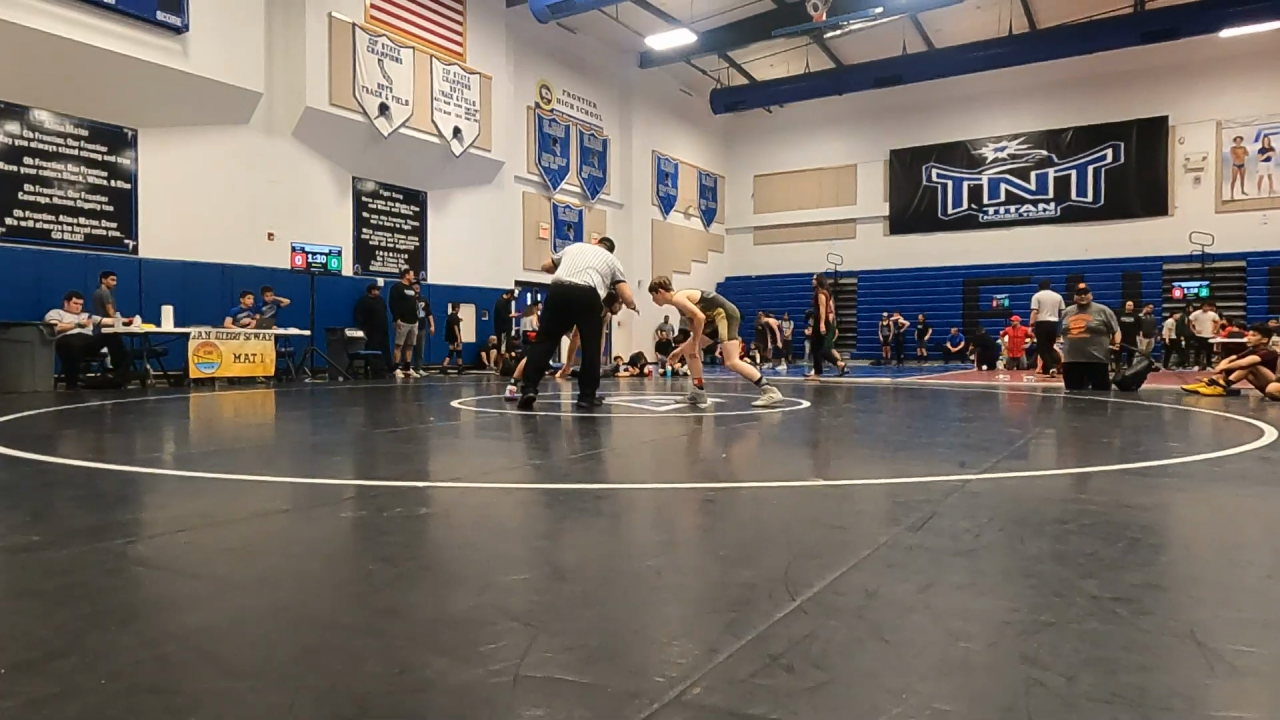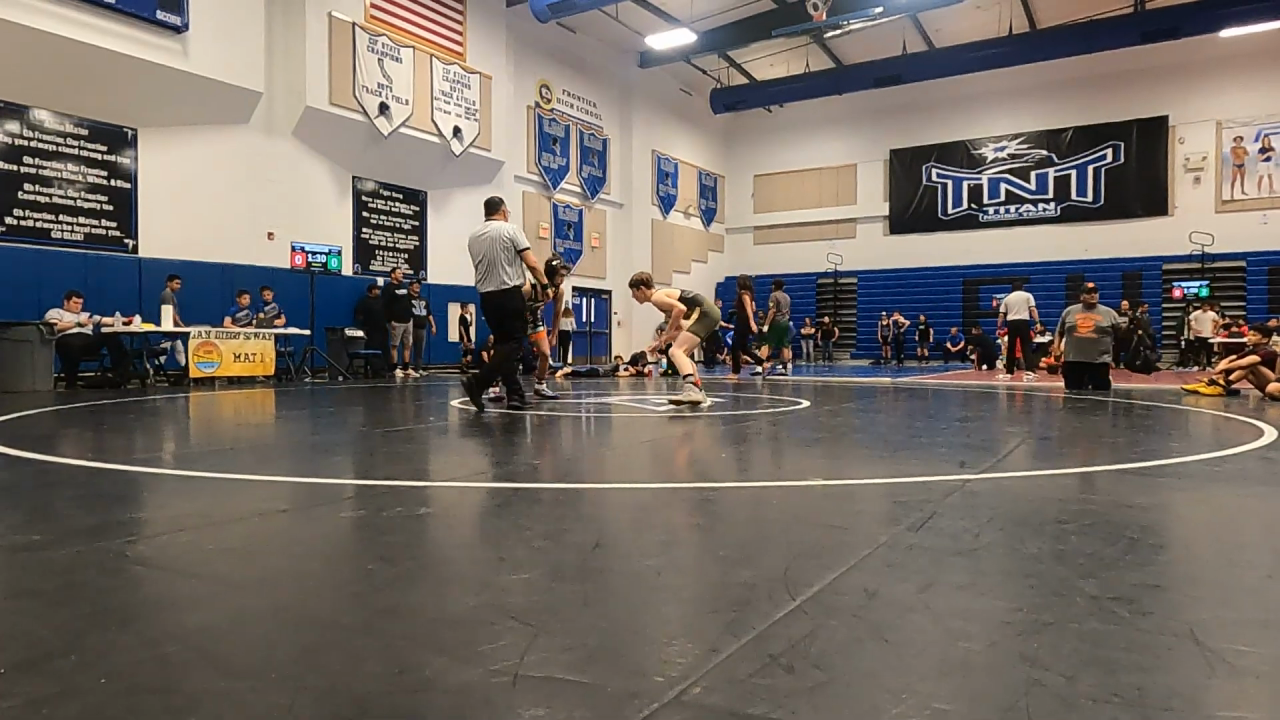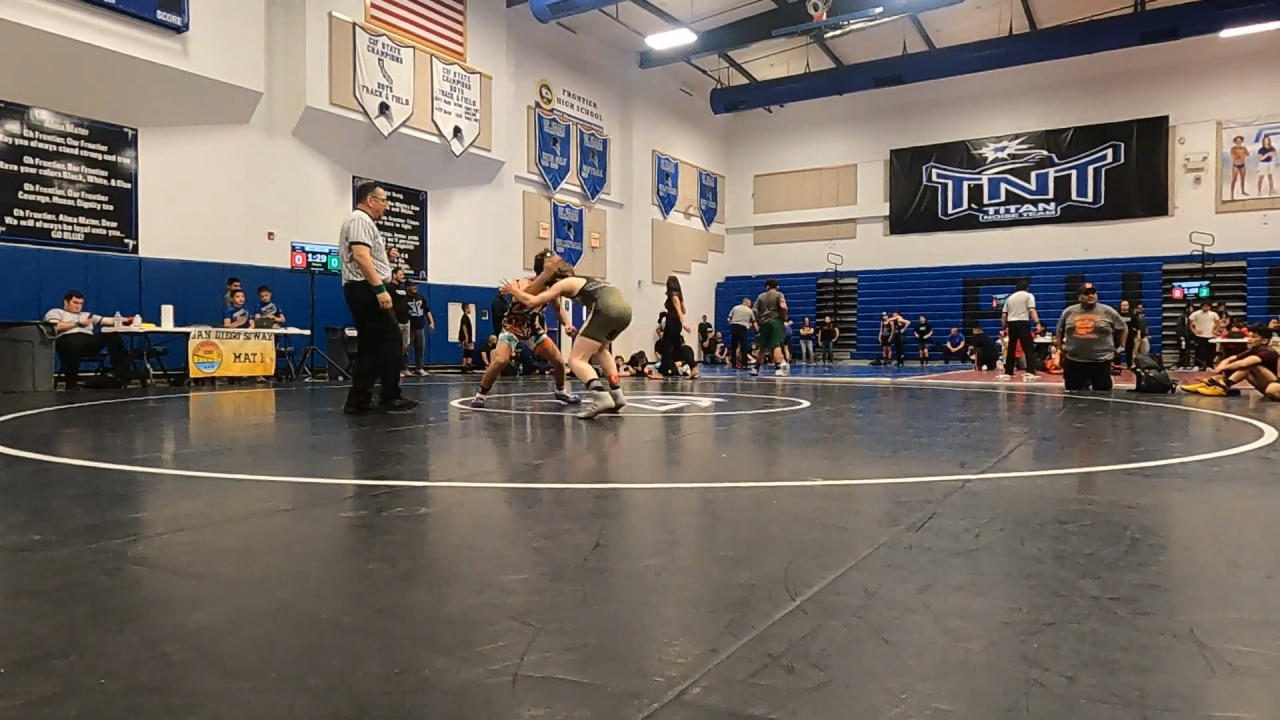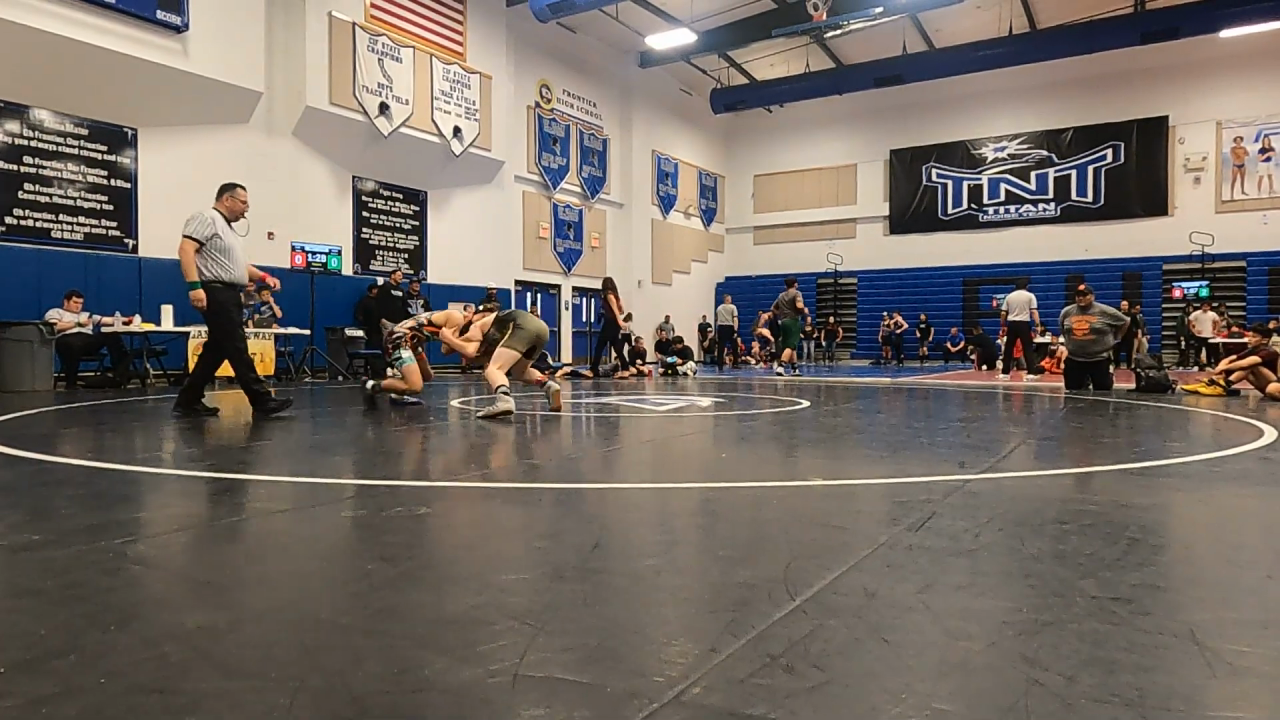
dt=1s
person 1, frame 1
left shoulder: (573, 247)
right shoulder: (612, 260)
left elbow: (546, 266)
right elbow: (626, 296)
right wrist: (632, 307)
left hip: (559, 291)
right hip: (587, 296)
left knee: (544, 341)
right knee: (591, 347)
left ankle: (529, 389)
right ankle: (587, 396)
person 1, frame 2
left shoulder: (473, 237)
right shoulder: (510, 230)
right elbow: (532, 263)
right wrist: (544, 284)
left hip: (487, 297)
right hip: (509, 295)
left knee: (504, 345)
right knee: (513, 344)
left ankle: (515, 396)
right ankle: (476, 383)
person 1, frame 3
left shoulder: (360, 221)
right shoulder: (360, 220)
right elbow: (361, 256)
left wrist: (385, 257)
right wrist: (380, 288)
left hip: (361, 292)
right hip: (365, 291)
left knee: (370, 347)
right knee: (389, 341)
left ankle: (359, 400)
right ankle: (390, 396)
person 1, frame 4
left shoulder: (227, 227)
right shoulder: (206, 218)
left elbow: (239, 266)
right elbow: (186, 250)
left wrist: (265, 277)
right wrist: (194, 286)
left hip: (229, 294)
right hip: (215, 292)
left knee: (217, 350)
right knee: (236, 347)
left ankle: (189, 400)
right ankle: (261, 400)
